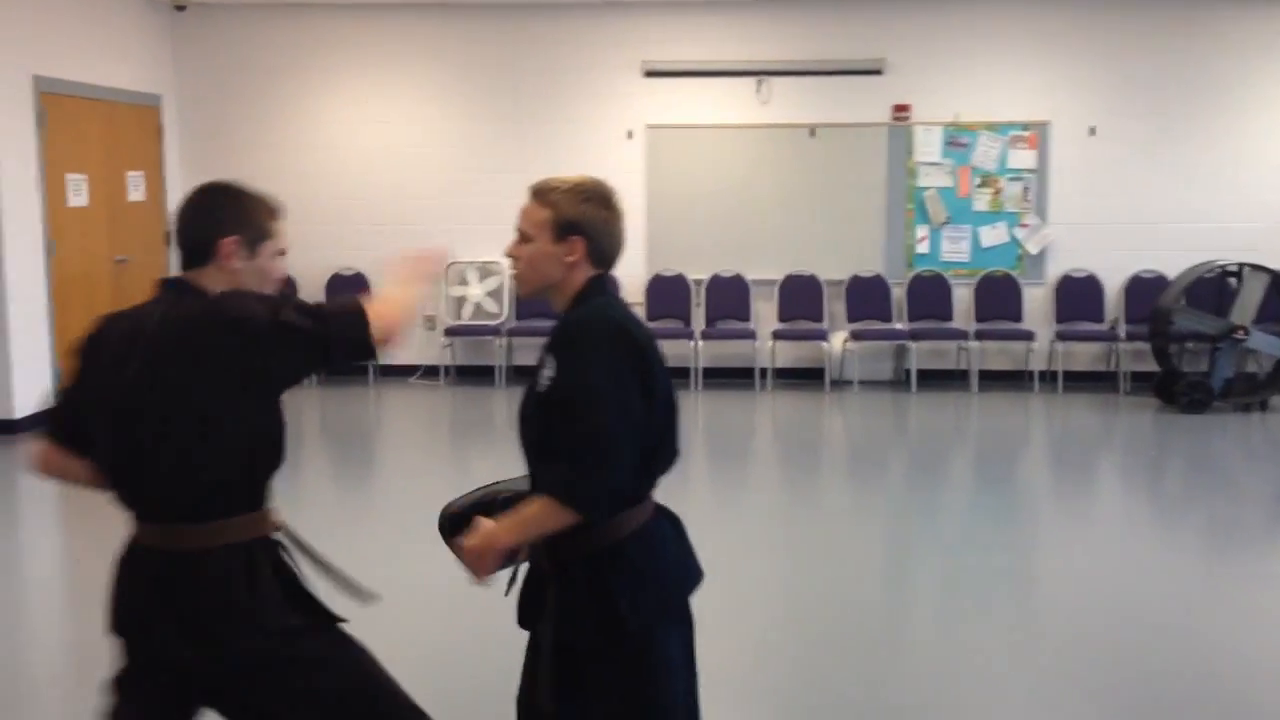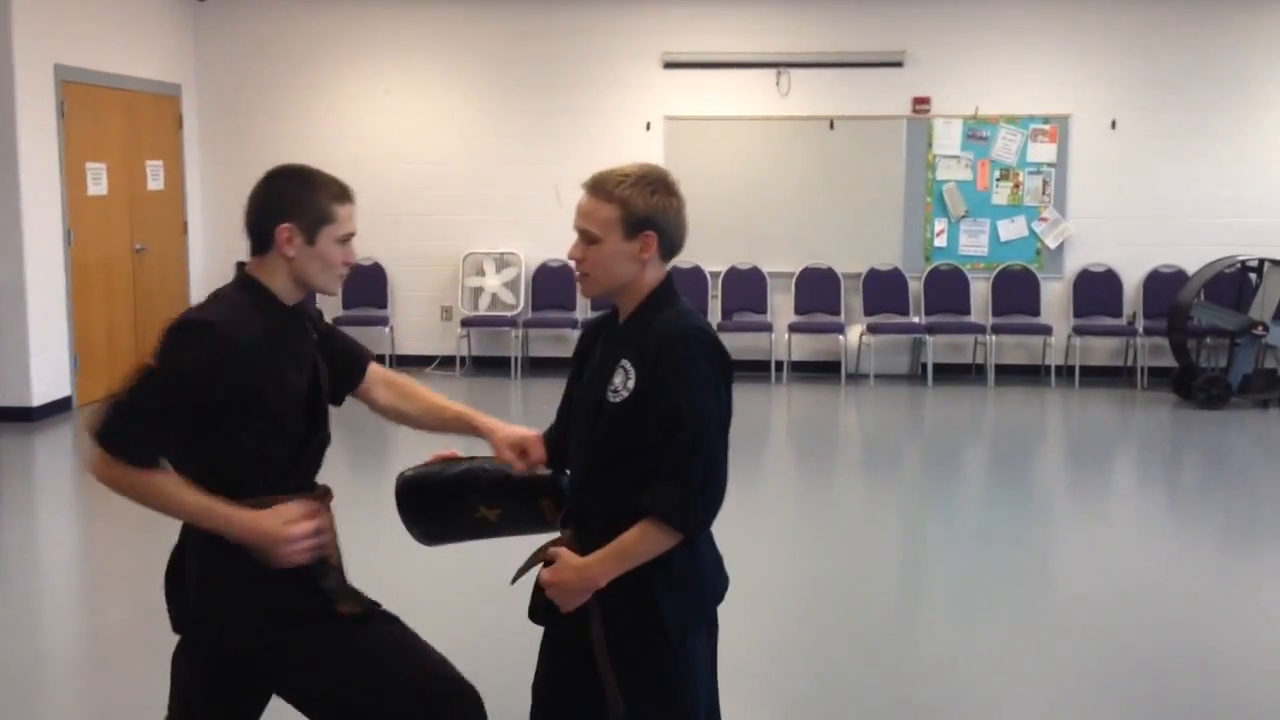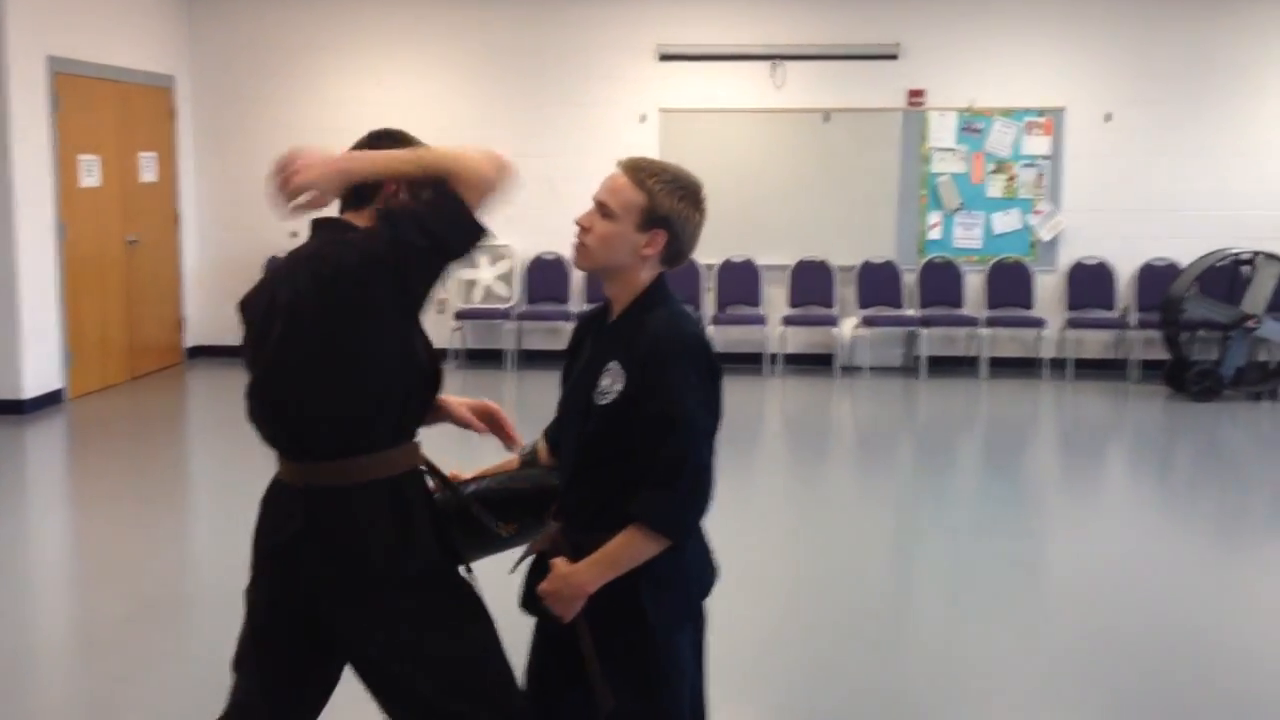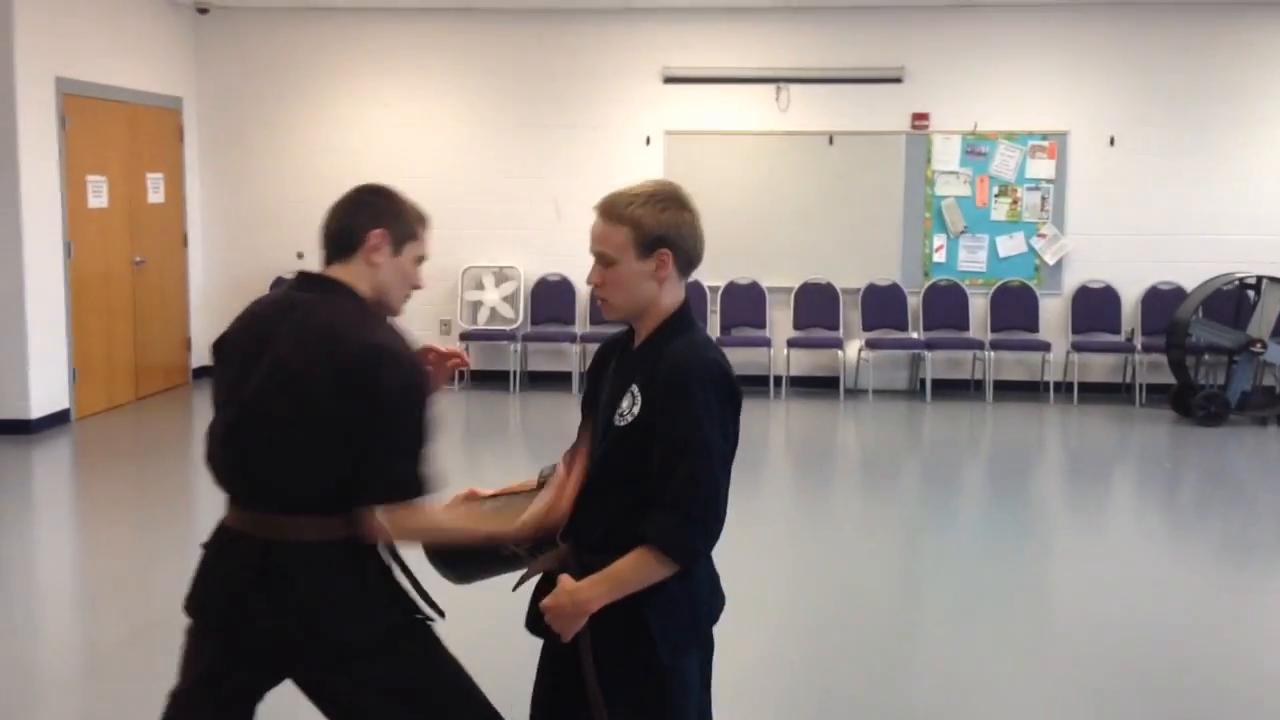
dt=0.4s
person 1, frame 1
left shoulder: (117, 336)
right shoulder: (238, 322)
left elbow: (54, 457)
right elbow: (374, 326)
right wrist: (414, 276)
left hip: (151, 581)
right hip: (220, 590)
person 1, frame 2
left shoulder: (287, 318)
right shoulder: (214, 340)
left elbow: (376, 384)
right elbow: (116, 460)
left wrist: (484, 425)
right wrist: (248, 528)
right hip: (259, 581)
person 1, frame 3
left shoulder: (278, 283)
right shoulder: (376, 262)
right elbow: (488, 169)
left wrist: (442, 406)
right wrist: (350, 165)
left hip: (293, 522)
right hip: (376, 536)
person 1, frame 4
left shoulder: (258, 321)
right shoulder: (377, 353)
right elbow: (394, 514)
right wrist: (520, 525)
left hip: (238, 572)
right hip: (318, 587)
person 2, frame 1
left shoulder: (599, 334)
right shoulder: (583, 328)
left elbow: (590, 476)
left wrist: (500, 536)
right wrist: (510, 510)
left hip: (624, 580)
right hip: (579, 574)
person 2, frame 2
left shoulder: (683, 346)
right shoulder: (602, 334)
left elbow: (688, 499)
left wrist: (594, 572)
left hip: (656, 589)
right hip: (586, 577)
person 2, frame 3
left shoulder: (673, 344)
right shoulder: (597, 328)
left elbow: (676, 501)
left wrist: (587, 575)
right wrist: (491, 475)
left hip: (644, 586)
right hip: (579, 569)
person 2, frame 4
left shoulder: (694, 372)
right shoulder: (617, 354)
left elbow: (687, 530)
left wrist: (591, 594)
right wrist: (506, 496)
left hip: (650, 609)
right hip: (586, 598)
